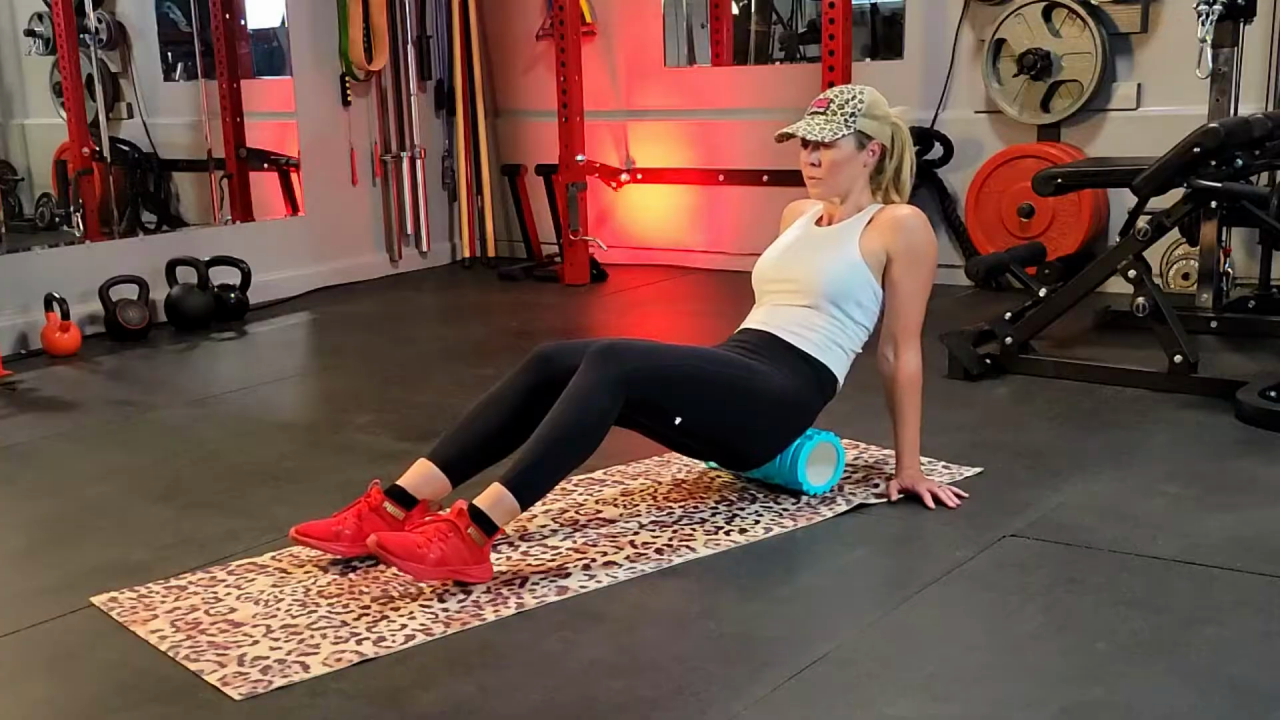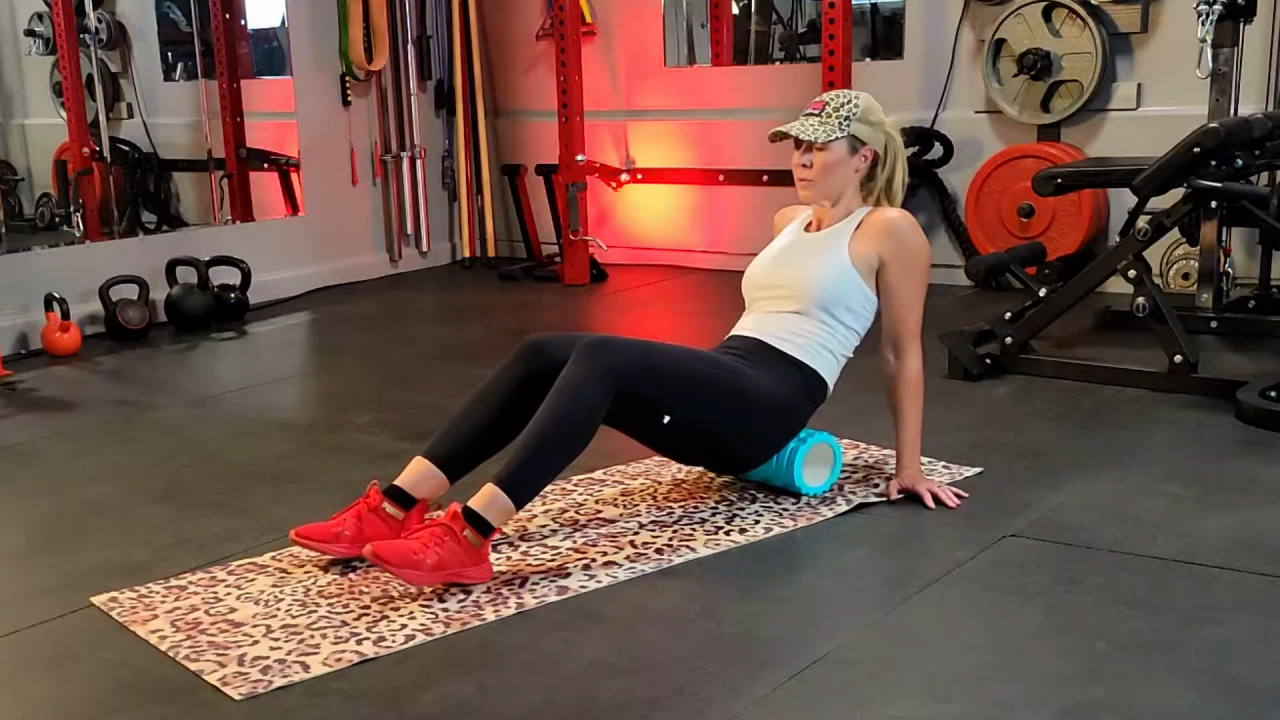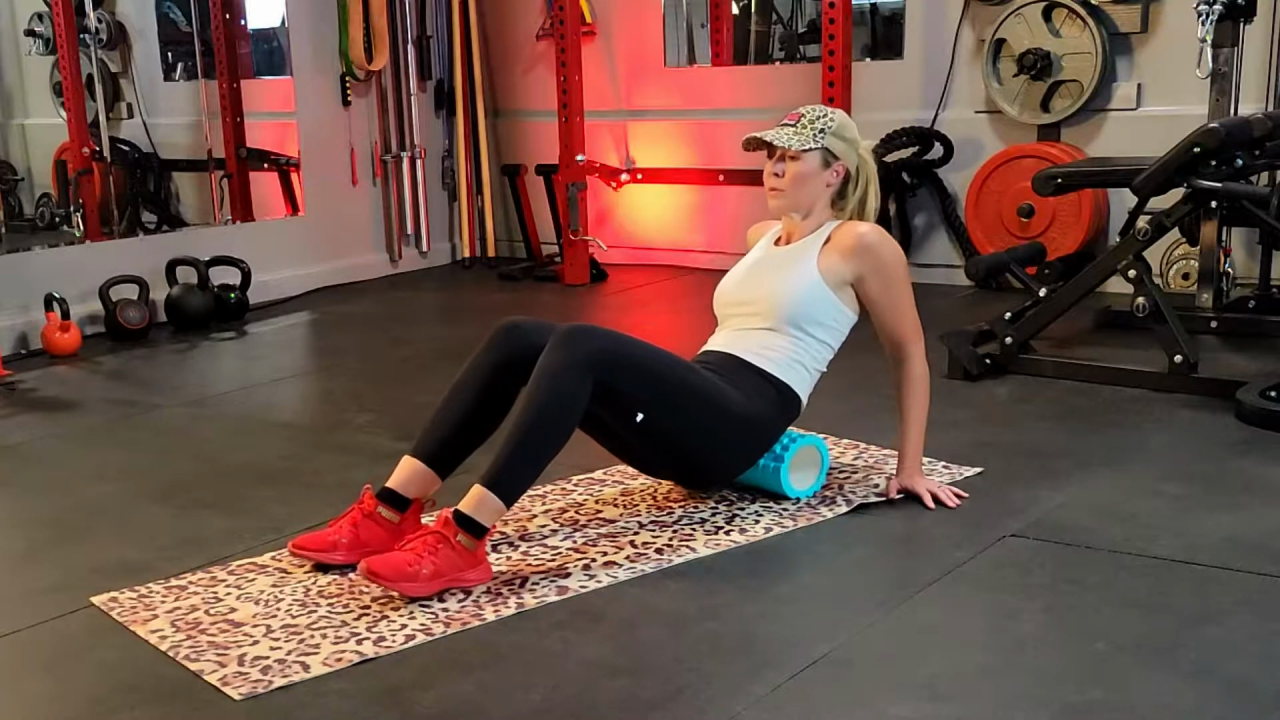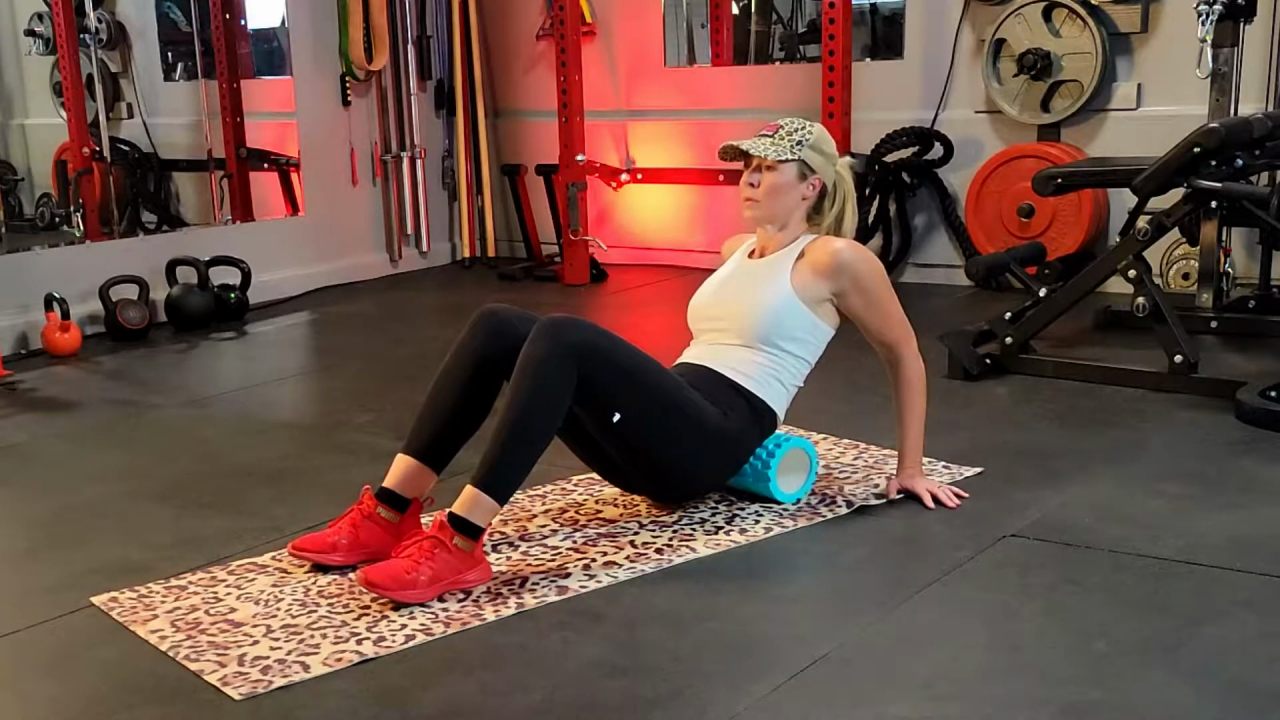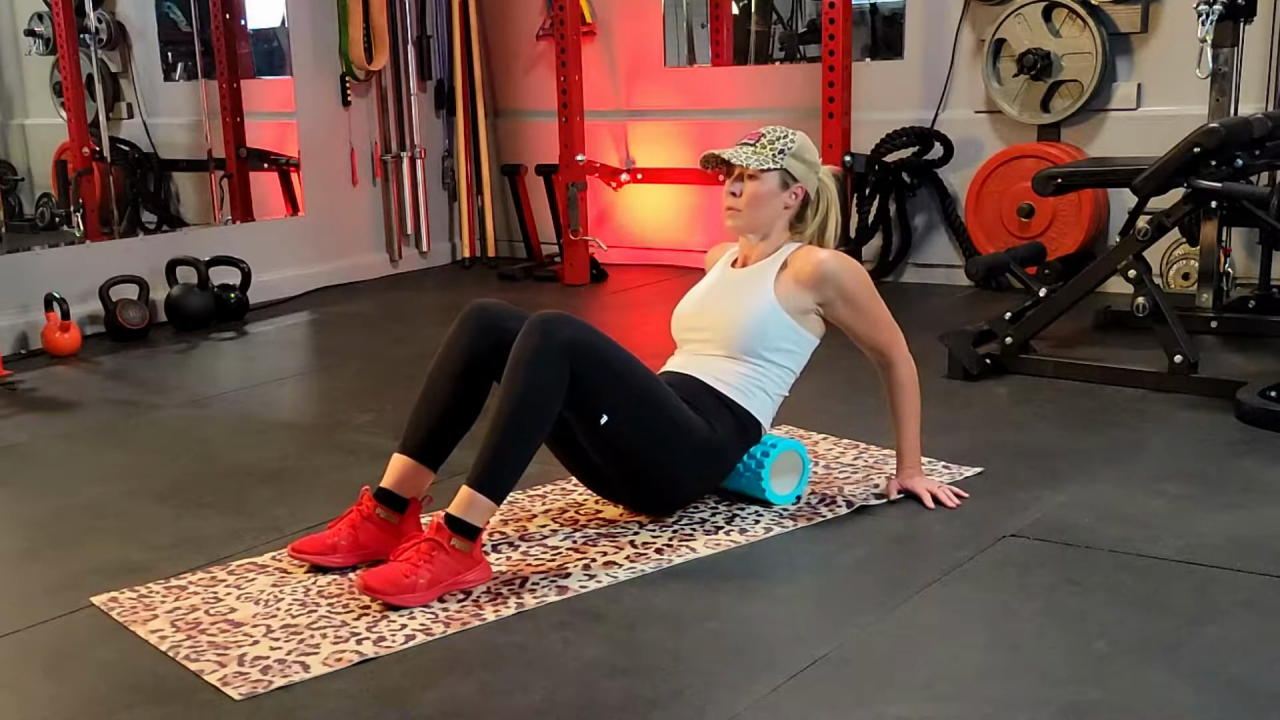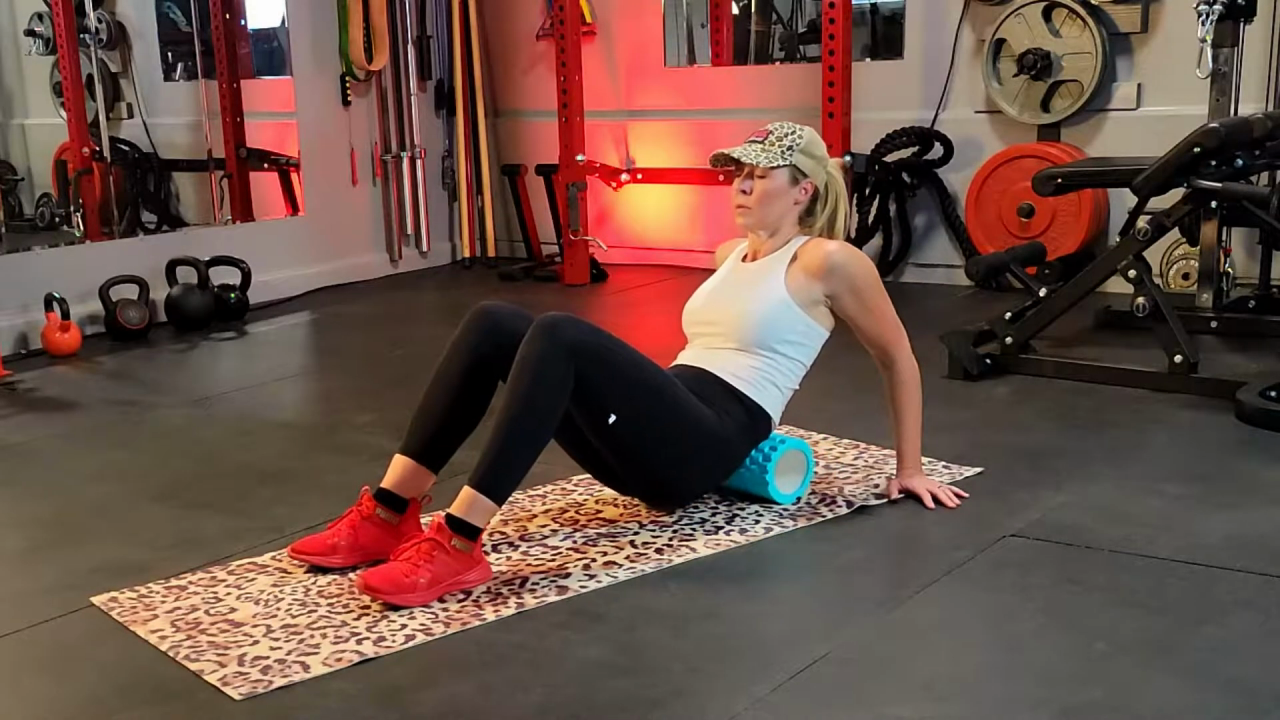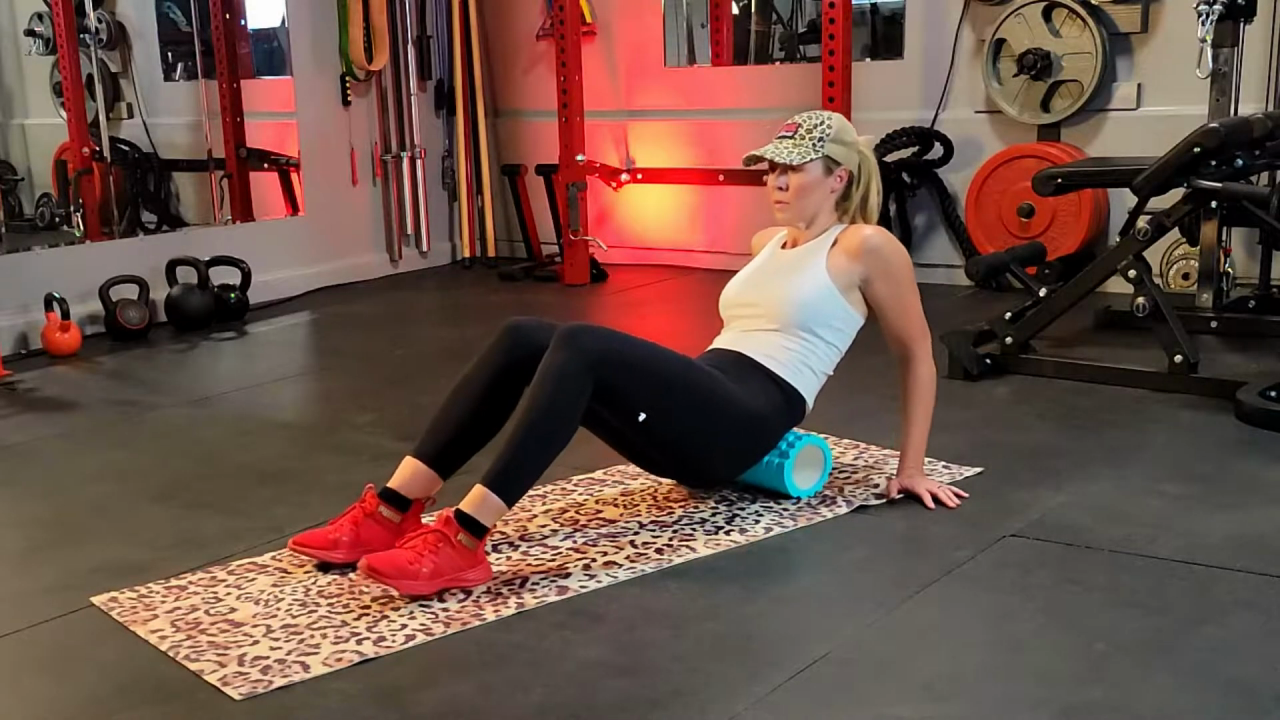
dt=0.4s
person 1, frame 1
left shoulder: (901, 226)
right shoulder: (799, 215)
left elbow: (902, 353)
left wrist: (909, 466)
left hip: (778, 400)
right hip: (729, 375)
left knee: (613, 363)
right knee: (550, 364)
left ankle: (472, 534)
right ankle: (395, 507)
person 1, frame 2
left shoulder: (890, 231)
right shoulder: (790, 221)
left elbow: (903, 354)
left wrist: (910, 466)
left hip: (768, 405)
right hip: (720, 382)
left knee: (601, 358)
right knee: (539, 355)
left ankle: (468, 536)
right ankle: (394, 509)
person 1, frame 3
left shoulder: (861, 244)
right shoulder: (761, 237)
left elbow: (910, 355)
left wrist: (910, 467)
left hip: (740, 423)
right hip: (690, 405)
left knee: (579, 345)
right knee: (515, 339)
left ankle: (462, 541)
right ankle: (390, 512)
person 1, frame 4
left shoulder: (835, 260)
right shoulder: (737, 251)
left elbow: (904, 355)
left wrist: (911, 468)
left hip: (713, 439)
right hip: (659, 428)
left knee: (560, 336)
right knee: (496, 326)
left ankle: (459, 544)
right ankle: (389, 513)
person 1, frame 5
left shoulder: (818, 269)
right shoulder: (720, 260)
left elbow: (896, 358)
left wrist: (909, 467)
left hip: (695, 452)
right hip: (638, 439)
left knee: (552, 333)
right knee: (484, 321)
left ankle: (457, 544)
right ankle: (388, 514)
person 1, frame 6
left shoulder: (828, 261)
right shoulder: (730, 255)
left elbow: (898, 357)
left wrist: (910, 468)
left hip: (706, 444)
right hip: (650, 431)
left knee: (559, 335)
right knee: (492, 323)
left ankle: (458, 544)
right ankle: (388, 514)
person 1, frame 7
left shoulder: (867, 246)
right shoulder: (767, 243)
left elbow: (918, 355)
left wrist: (912, 468)
left hip: (743, 423)
right hip: (693, 406)
left knee: (580, 345)
right knee: (521, 339)
left ankle: (462, 542)
right ankle: (391, 511)
